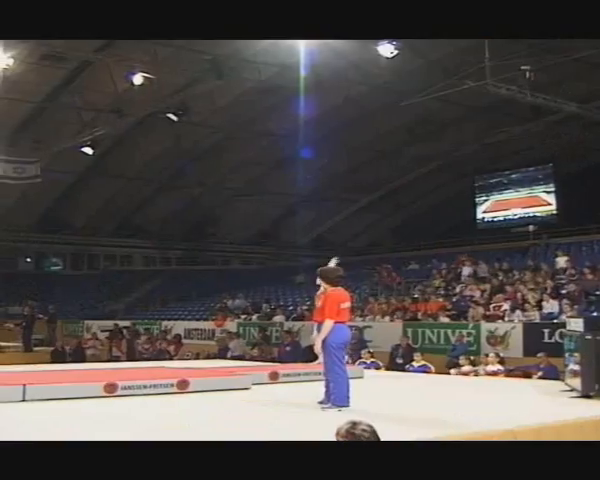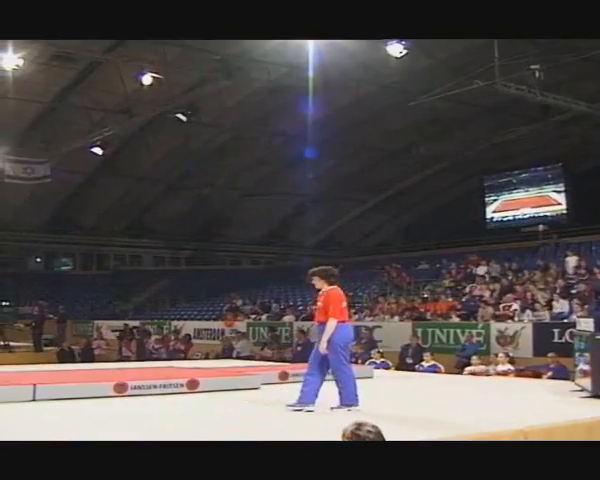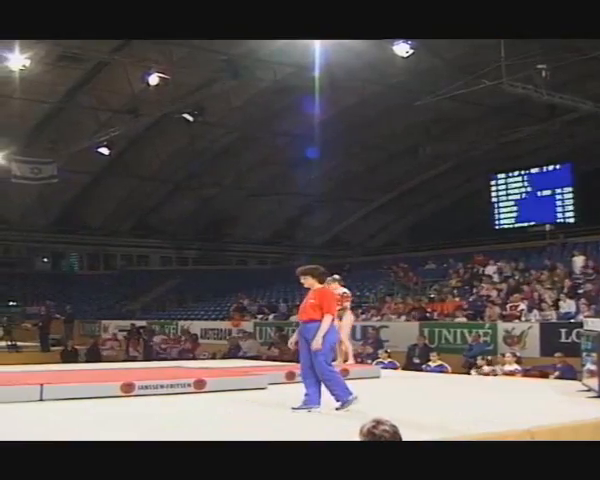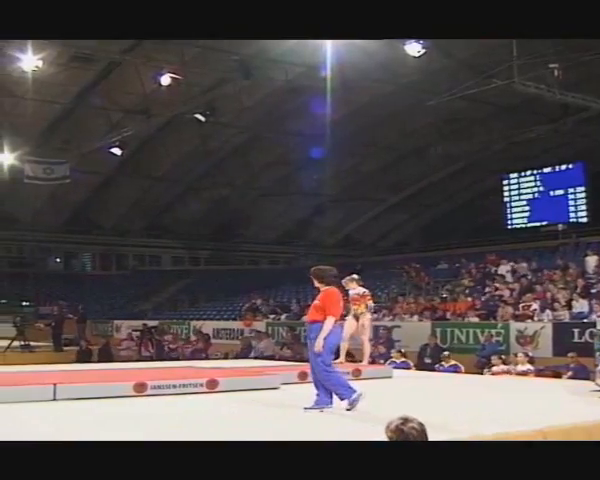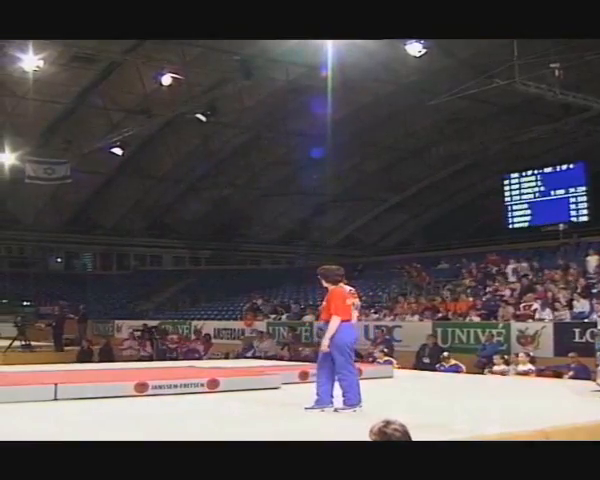
dt=0.7s
person 1, frame 1
left shoulder: (332, 295)
right shoulder: (343, 293)
left elbow: (329, 320)
left wrist: (319, 339)
left hip: (333, 333)
right hip: (342, 331)
left knee: (335, 368)
right knee: (332, 368)
left ankle: (339, 401)
right ankle: (331, 397)
person 1, frame 2
left shoulder: (333, 294)
right shoulder: (329, 293)
left elbow: (333, 319)
left wrist: (324, 340)
left hip: (336, 334)
right hip: (330, 334)
left knee: (341, 368)
right knee: (315, 368)
left ankle: (350, 401)
right ankle: (307, 400)
person 1, frame 3
left shoulder: (326, 292)
right shoulder: (310, 293)
left elbow: (328, 316)
left wrist: (319, 336)
right wrist: (296, 335)
left hip: (321, 332)
right hip: (306, 333)
left knee: (323, 368)
right knee: (307, 369)
left ankle: (346, 396)
right ankle: (311, 401)
person 1, frame 4
left shoulder: (331, 293)
right shoulder: (324, 293)
left elbow: (331, 318)
left wrist: (321, 338)
left hip: (325, 333)
right hip: (315, 332)
left knee: (323, 368)
right knee: (317, 370)
left ankle: (351, 394)
right ankle: (323, 401)
person 1, frame 5
left shoulder: (336, 293)
right shoulder: (340, 291)
left elbow: (336, 318)
left wrist: (326, 338)
left hip: (340, 332)
right hip: (338, 332)
left knee: (344, 368)
right knee: (324, 367)
left ankle: (352, 402)
right ankle: (324, 401)
